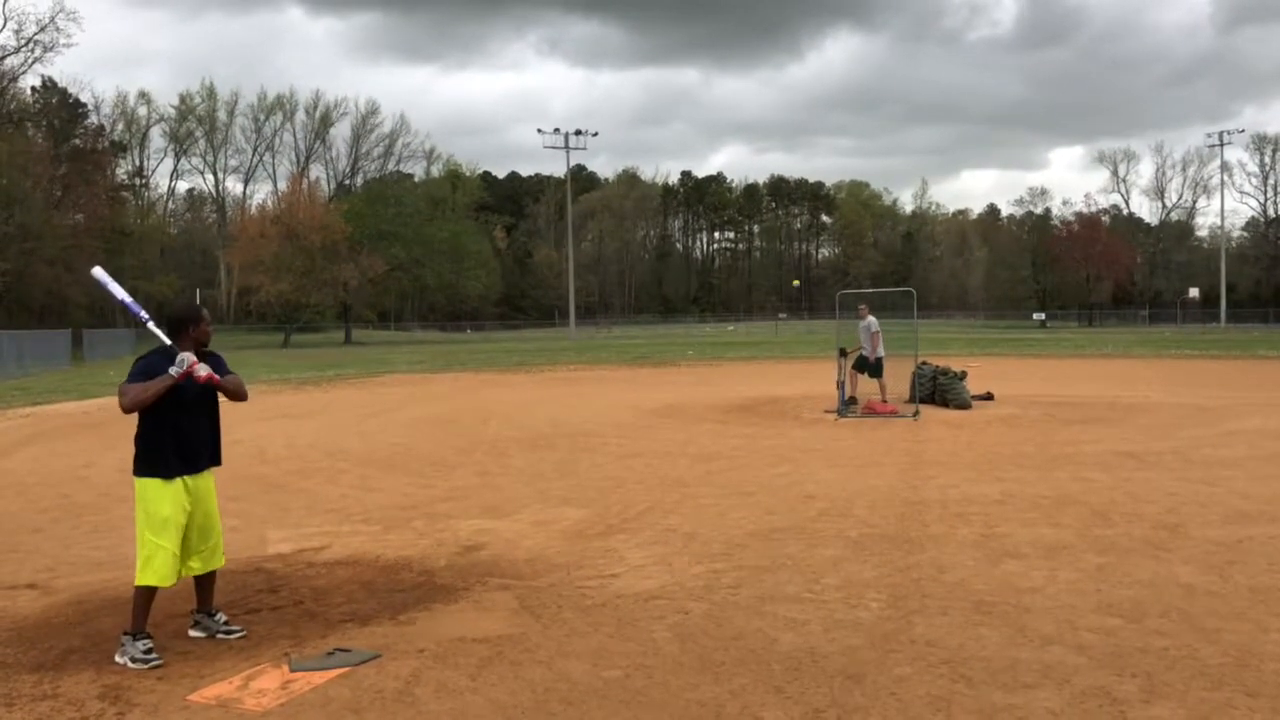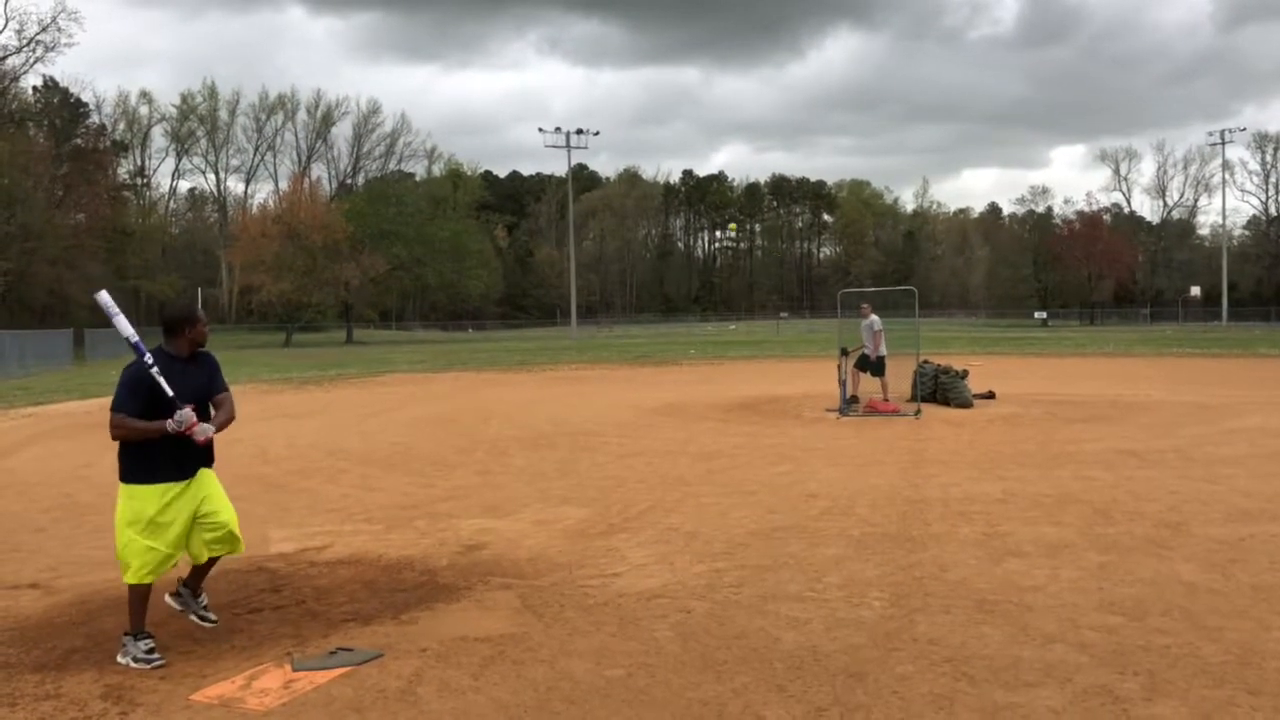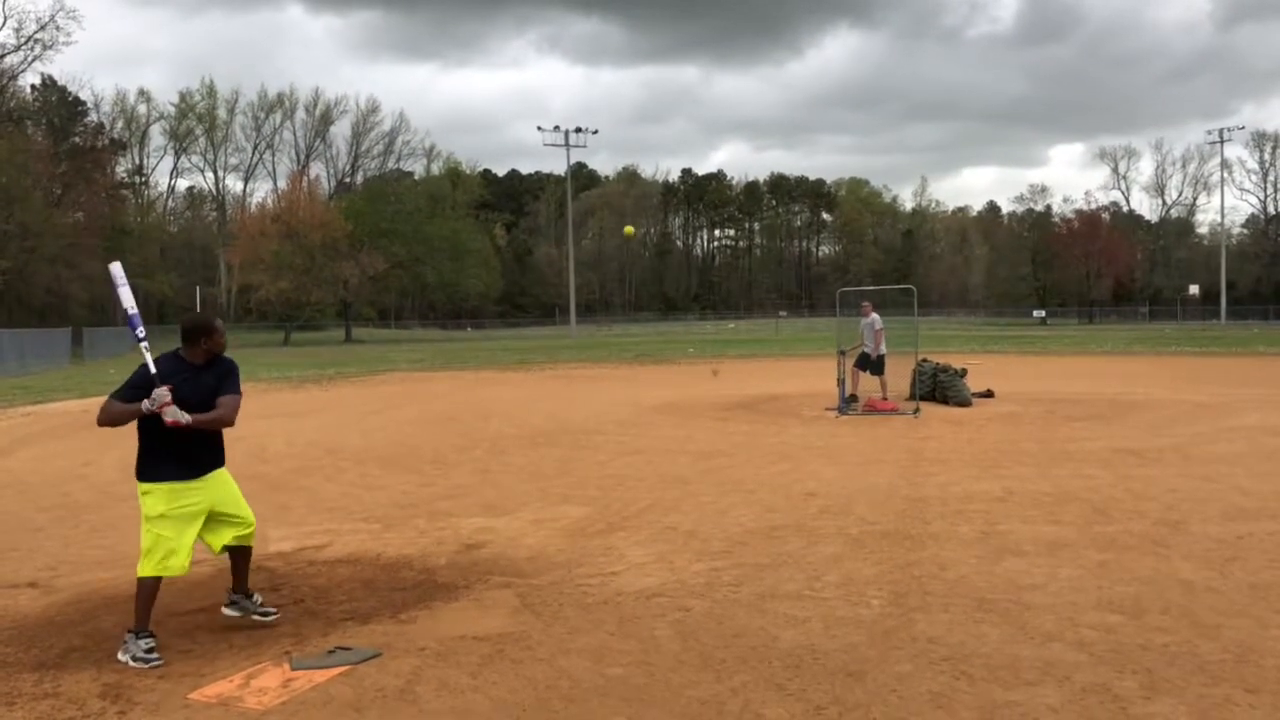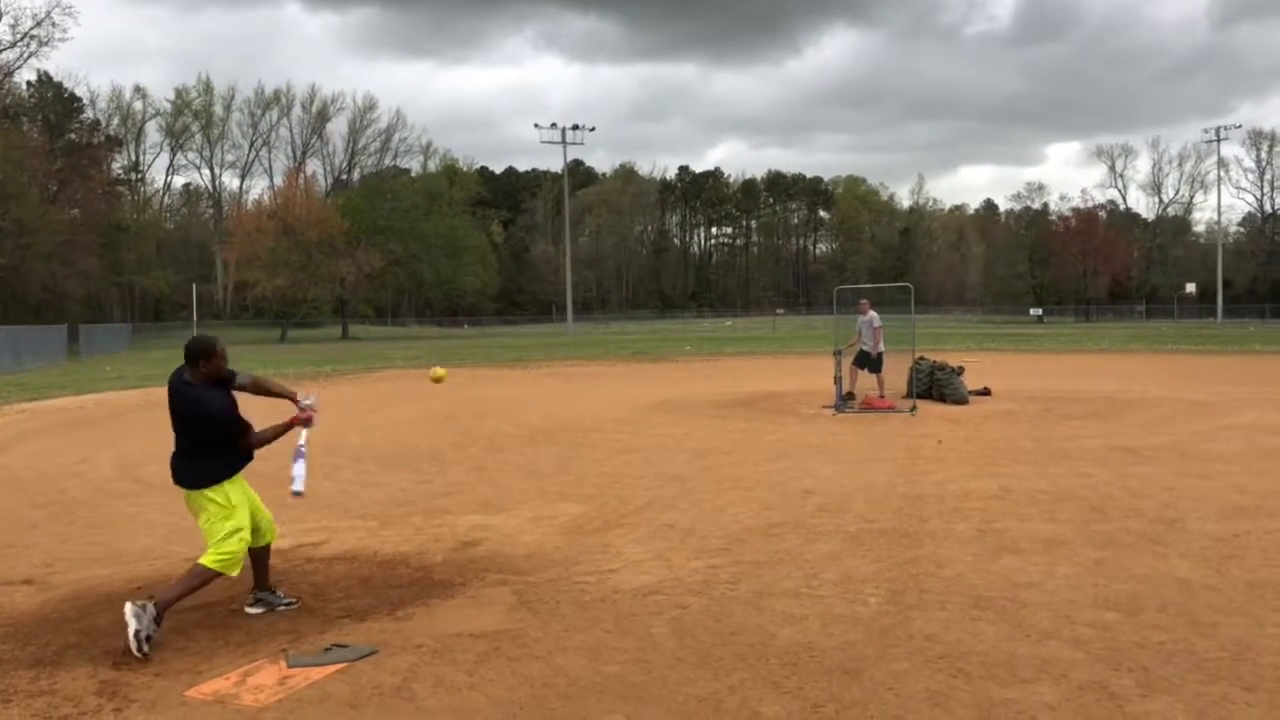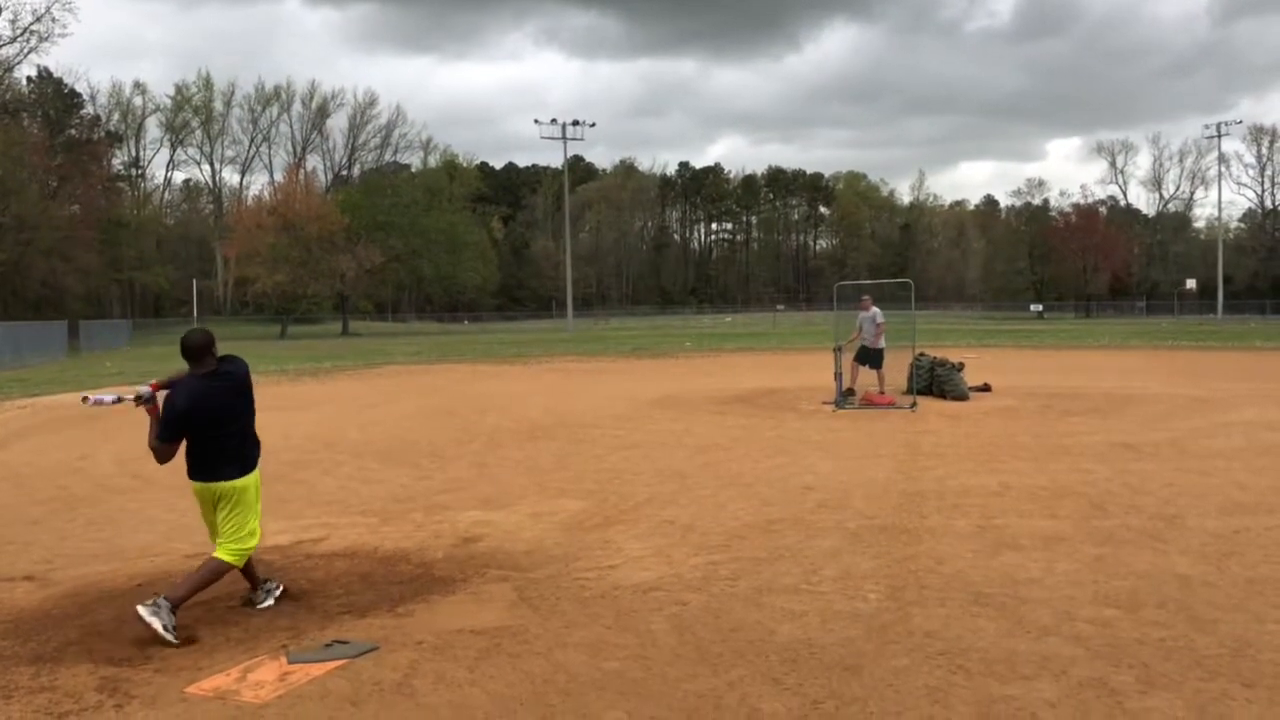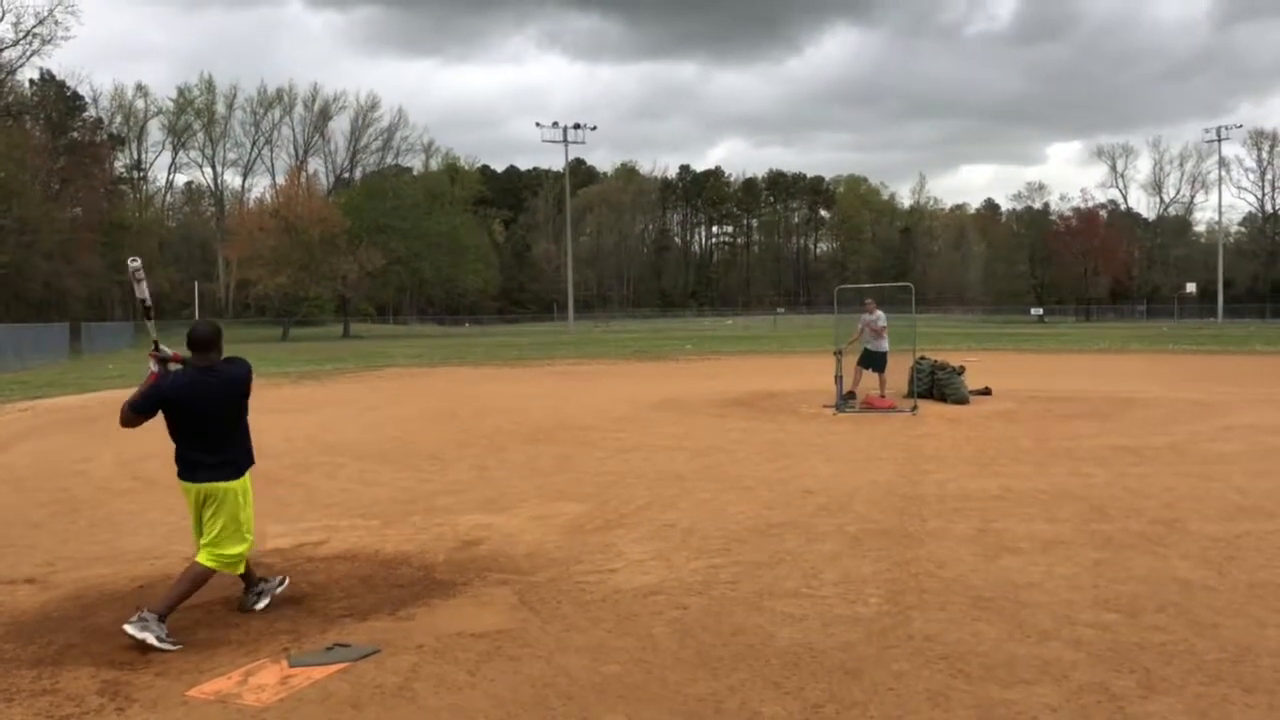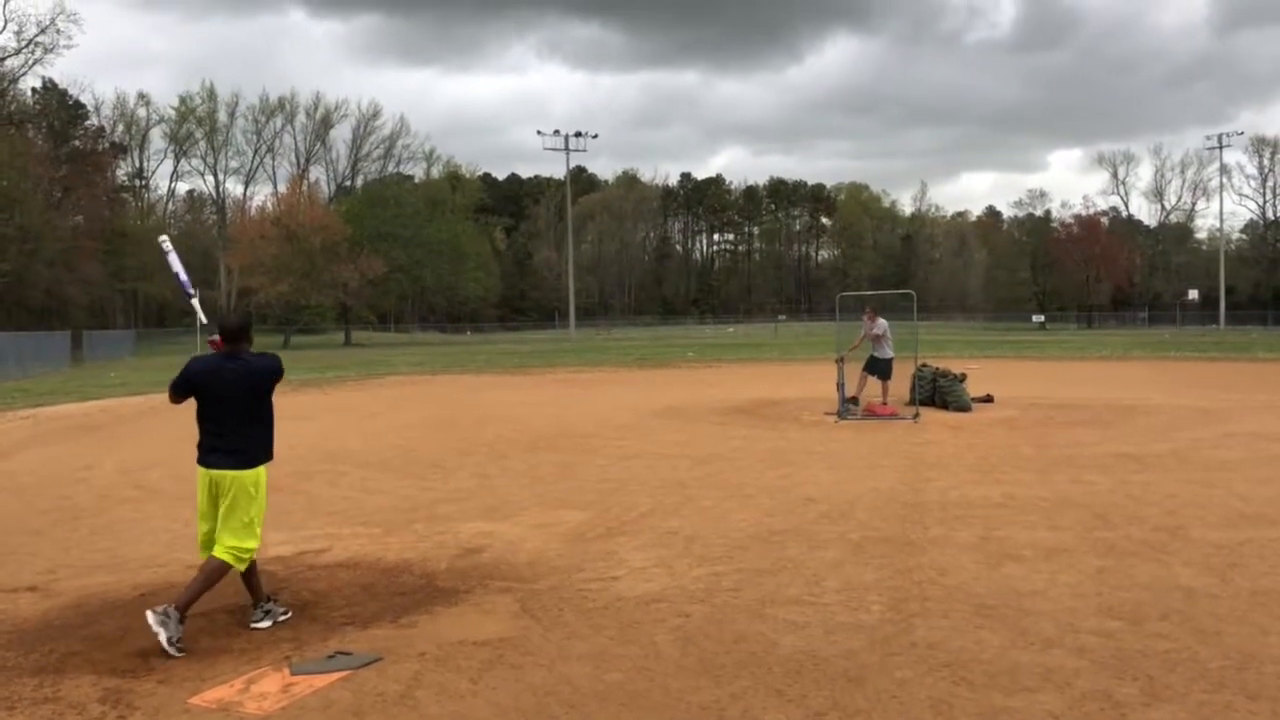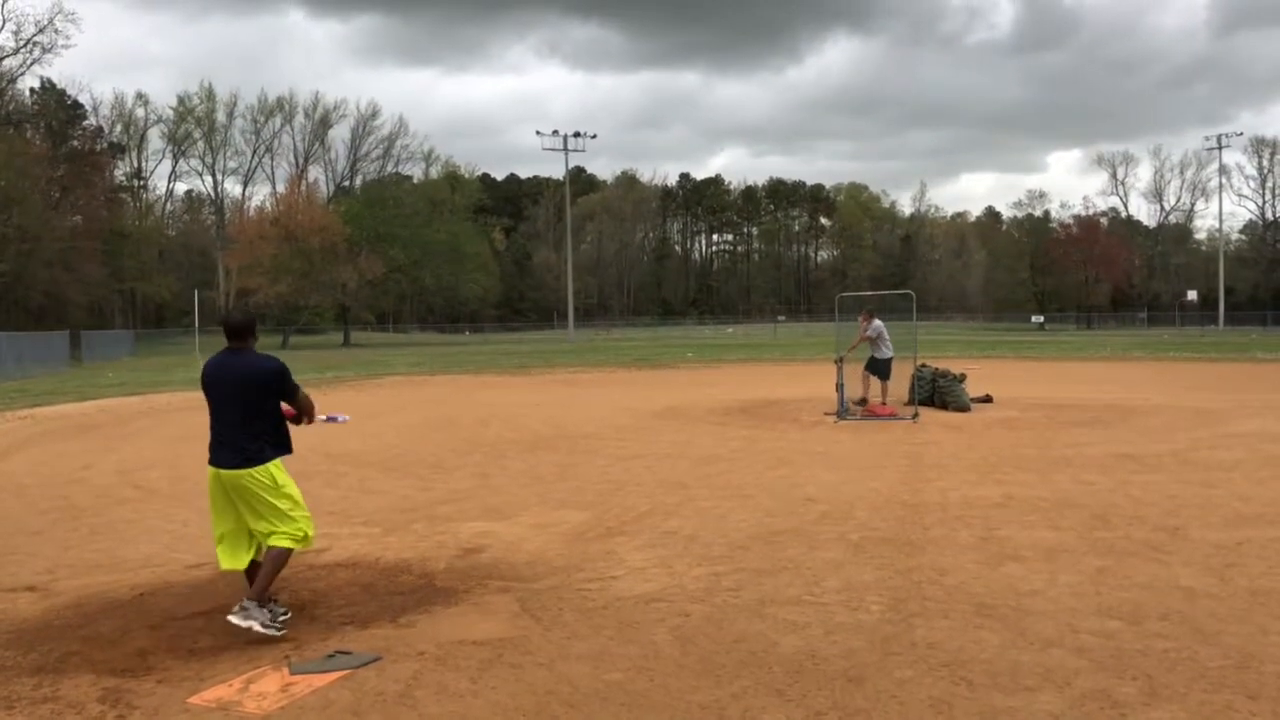
dt=0.3s
person 1, frame 1
left shoulder: (210, 360)
right shoulder: (151, 364)
left elbow: (241, 392)
right elbow: (127, 402)
left wrist: (213, 379)
right wrist: (174, 373)
left hip: (199, 472)
right hip: (160, 477)
left knee: (207, 547)
right knee: (157, 557)
left ankle: (205, 616)
right ankle: (133, 638)
person 1, frame 2
left shoulder: (206, 363)
right shoulder: (142, 371)
left elbow: (227, 408)
right elbow: (118, 428)
left wrist: (209, 428)
right wrist: (170, 427)
left hip: (196, 471)
right hip: (149, 481)
left knee: (224, 526)
right knee: (145, 558)
left ankle: (188, 591)
right ankle: (135, 638)
person 1, frame 3
left shoulder: (225, 368)
right shoulder: (153, 372)
left elbow: (228, 414)
right elbow: (105, 416)
left wrist: (187, 419)
right wrist: (146, 406)
left hip: (210, 471)
right hip: (164, 480)
left knee: (242, 524)
right knee: (158, 555)
left ankle: (240, 597)
right ankle: (137, 637)
person 1, frame 4
left shoulder: (181, 376)
right shoulder: (210, 405)
left elbow: (246, 381)
right elbow: (250, 442)
left wrist: (293, 396)
right wrist: (292, 422)
left hip: (209, 476)
right hip: (214, 484)
left knee: (259, 526)
right knee: (224, 557)
left ankle: (263, 594)
right ankle: (152, 610)
person 1, frame 5
left shoulder: (179, 400)
right shoulder: (237, 369)
left elbow: (162, 456)
left wrist: (152, 411)
right wrist: (159, 387)
left hip: (203, 479)
right hip: (240, 476)
left knee: (232, 533)
right knee: (231, 549)
left ankle: (259, 587)
right ankle: (165, 605)
person 1, frame 6
left shoulder: (171, 383)
right shoulder: (240, 372)
left elbow: (127, 419)
left wrist: (154, 375)
right wrist: (178, 361)
left hip: (192, 478)
right hip: (229, 478)
left knee: (229, 535)
right knee: (214, 553)
left ankle: (254, 588)
right ankle: (151, 616)
person 1, frame 7
left shoulder: (199, 368)
right shoulder: (269, 367)
left elbow: (175, 396)
right wrist: (230, 347)
left hip: (210, 467)
right hip: (245, 469)
left knee: (241, 536)
right knee: (232, 546)
left ankle: (262, 606)
right ankle: (173, 611)
person 1, frame 8
left shoulder: (210, 369)
right shoulder: (268, 367)
right elbow: (301, 403)
right wrist: (307, 414)
left hip: (220, 466)
right hip: (257, 465)
left knee: (243, 535)
right knee: (291, 528)
left ankle: (262, 604)
right ankle: (252, 604)
